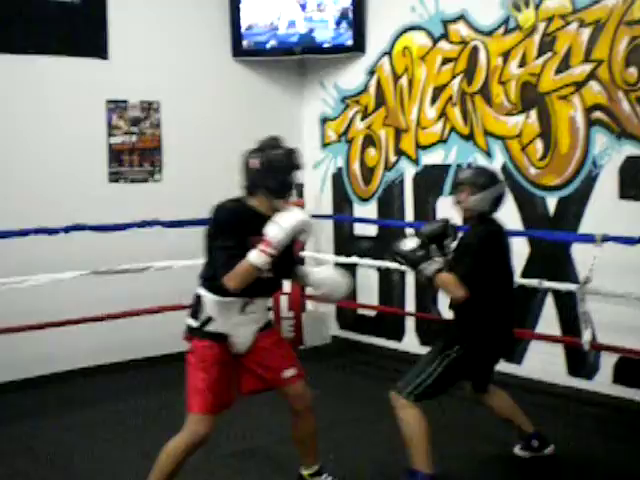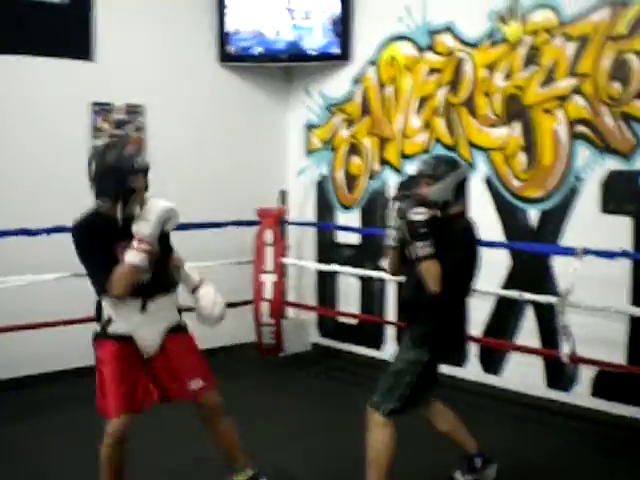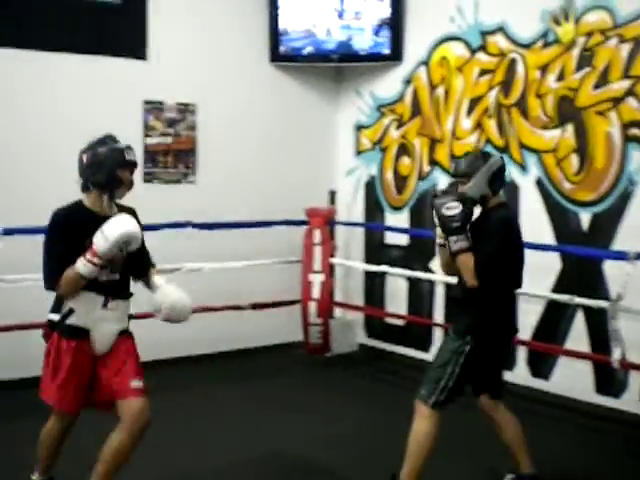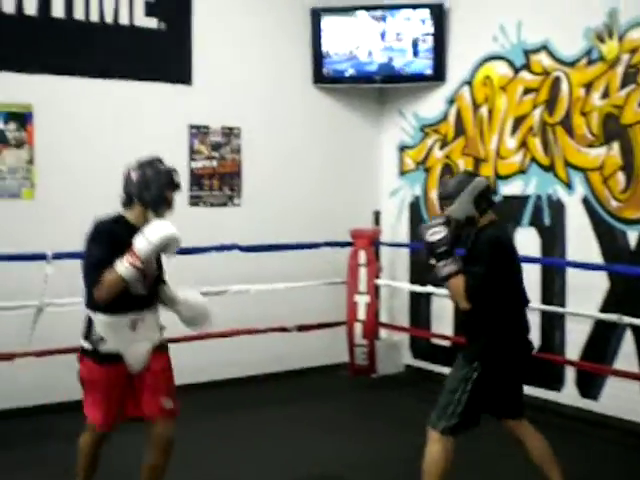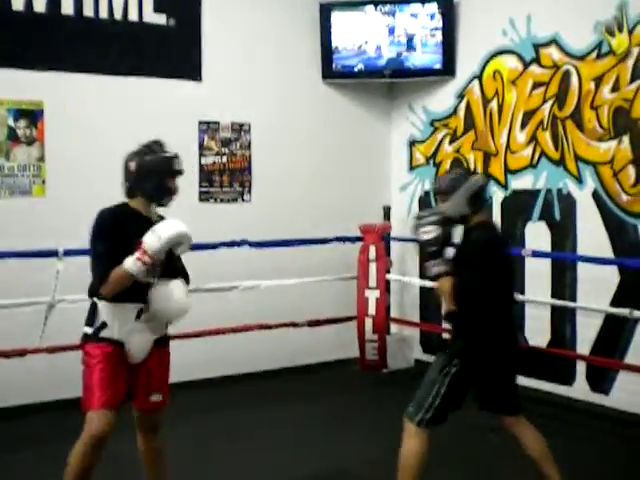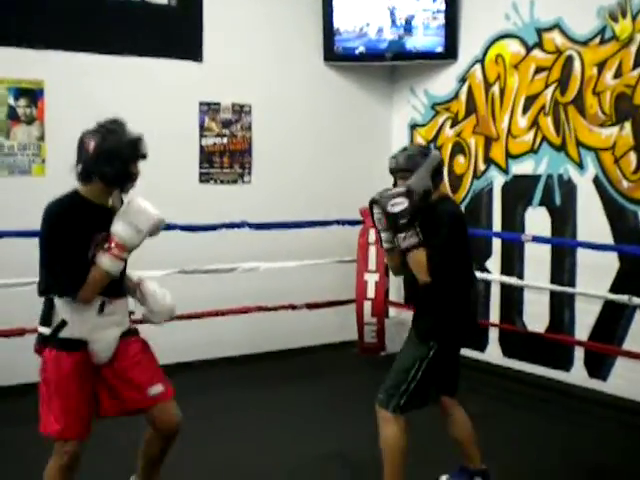
dt=0.4s
person 1, frame 1
left shoulder: (282, 217)
right shoulder: (228, 216)
left elbow: (286, 265)
right elbow: (232, 282)
left wrist: (314, 276)
right wrist: (274, 241)
left hip: (256, 326)
right hip: (214, 330)
left knee: (302, 399)
right knee: (198, 430)
person 1, frame 2
left shoulder: (151, 212)
right shoulder: (87, 230)
right elbow: (117, 289)
left wrist: (198, 286)
right wrist: (142, 239)
left hip: (166, 326)
right hip: (120, 335)
left knee: (212, 406)
right knee: (117, 428)
person 1, frame 3
left shoulder: (127, 217)
right shoulder: (66, 219)
left elbow: (143, 266)
right elbow: (62, 286)
left wrist: (163, 289)
right wrist: (99, 251)
left hip: (115, 329)
right hip: (73, 328)
left knee: (136, 415)
right knee: (63, 417)
person 1, frame 4
left shoulder: (155, 231)
right shoulder: (106, 231)
right elbow: (99, 291)
left wrist: (176, 300)
right wrist: (140, 252)
left hip: (149, 344)
right hip: (106, 348)
left knee: (163, 435)
right knee: (98, 429)
person 1, frame 5
left shoulder: (164, 226)
right shoulder: (110, 220)
left elbow: (178, 276)
right elbow: (107, 288)
left wrist: (174, 290)
right wrist: (149, 249)
left hip: (151, 336)
right hip: (108, 335)
left knee: (149, 423)
right knee: (98, 428)
person 1, frame 6
left shoulder: (114, 208)
right shoulder: (61, 213)
right elbow: (83, 291)
left wrist: (137, 286)
right wrist: (124, 241)
left hip: (115, 332)
right hip: (69, 339)
left knee: (168, 420)
right knee: (69, 449)
person 2, frame 1
left shoulder: (480, 235)
right shoulder: (491, 231)
left elbow: (460, 292)
left wrist: (423, 261)
right wrist: (439, 248)
left hip: (474, 332)
right hip: (491, 330)
left knee: (403, 397)
right knee: (481, 386)
right ankle: (535, 439)
person 2, frame 2
left shoulder: (460, 230)
right shoulder: (434, 222)
left elbow: (437, 285)
right elbow: (395, 268)
left wrist: (421, 237)
right wrist: (399, 226)
left hip: (432, 331)
right hip: (422, 327)
left knee: (380, 414)
right knee: (424, 402)
person 2, frame 3
left shoulder: (499, 221)
right shoulder: (488, 217)
left elbow: (473, 277)
right elbow: (450, 267)
left wrist: (456, 230)
right wrist: (449, 226)
left hip: (478, 326)
right hip: (490, 324)
left knee: (426, 406)
right knee: (490, 400)
person 2, frame 4
left shoulder: (490, 240)
right shoulder: (490, 235)
left elbow: (467, 299)
right elbow: (467, 290)
left wrist: (443, 254)
right wrist: (449, 250)
left hip: (488, 348)
right hip: (508, 344)
left knee: (439, 430)
right knee: (515, 421)
person 2, frame 5
left shoulder: (479, 242)
right shoulder: (489, 237)
left elbow: (453, 302)
right elbow: (460, 285)
left wrist: (433, 254)
right wrist: (441, 246)
left hip: (470, 345)
right hip: (497, 342)
left knee: (414, 424)
right knee: (512, 418)
person 2, frame 6
left shoulder: (446, 214)
right shoulder: (423, 211)
left elbow: (428, 274)
right elbow: (398, 266)
left wrist: (405, 226)
right wrist: (386, 225)
left hip: (440, 324)
right hip: (436, 321)
left knee: (388, 408)
right knee: (444, 398)
